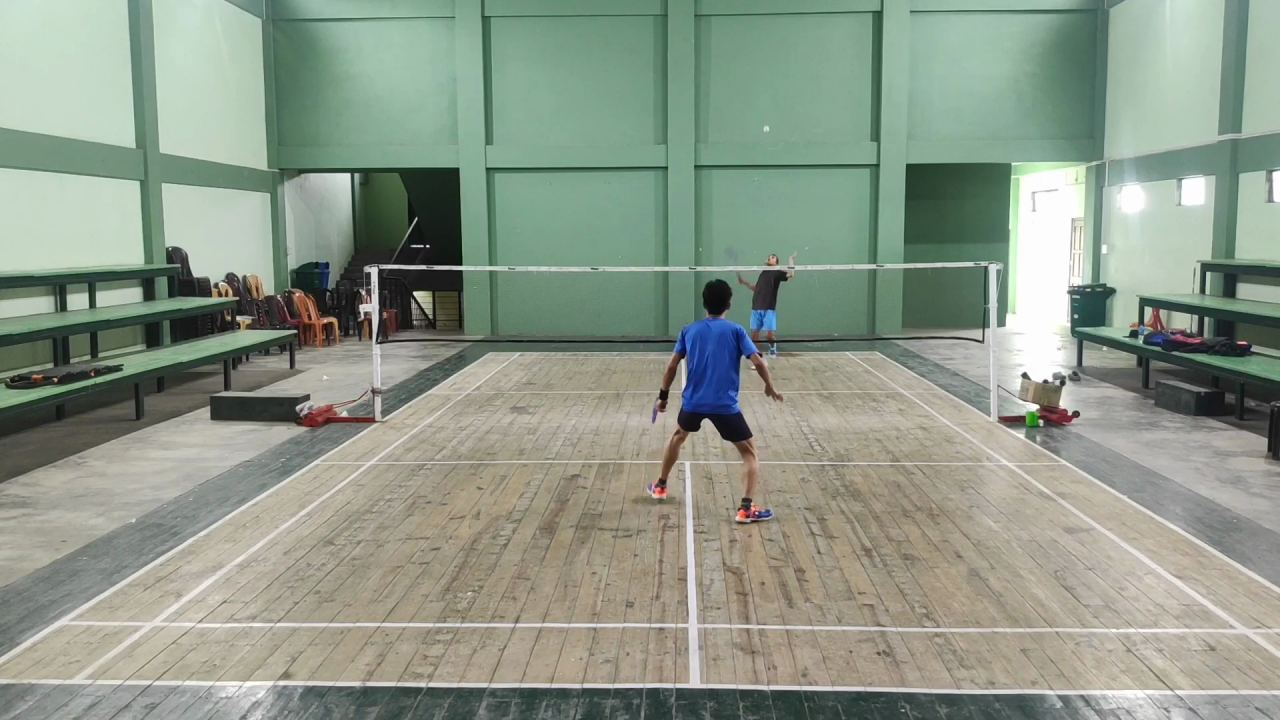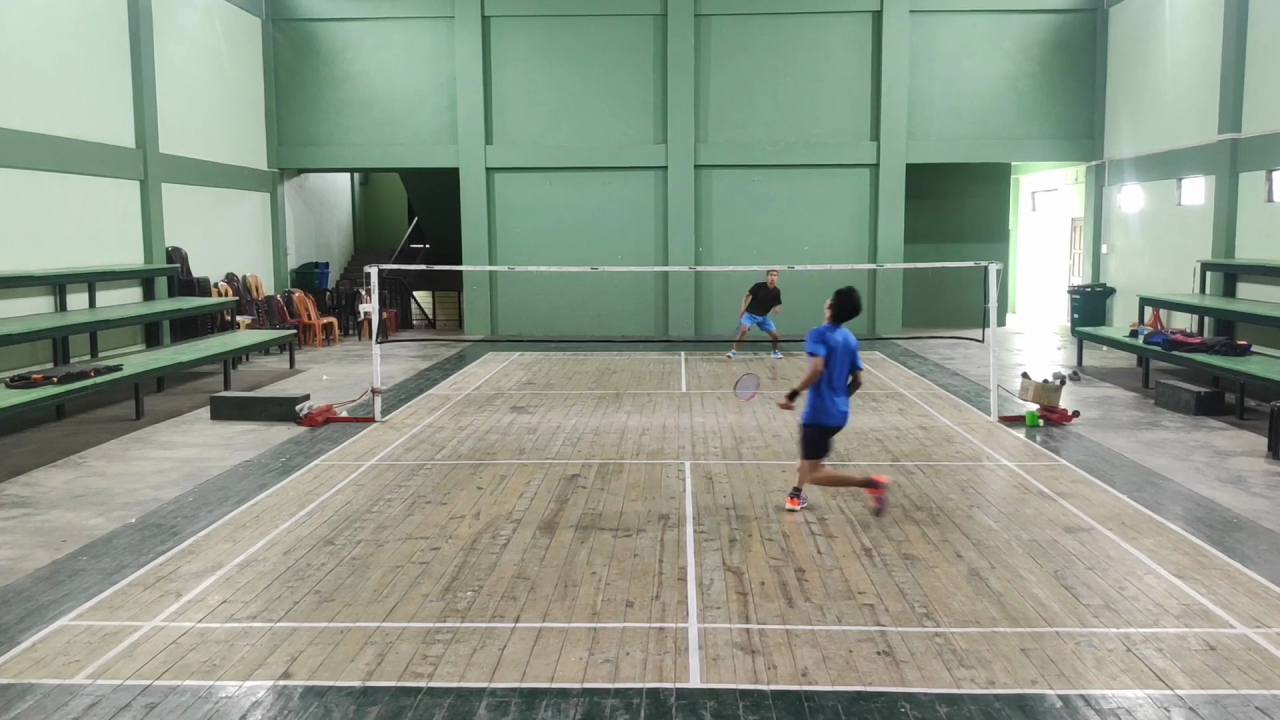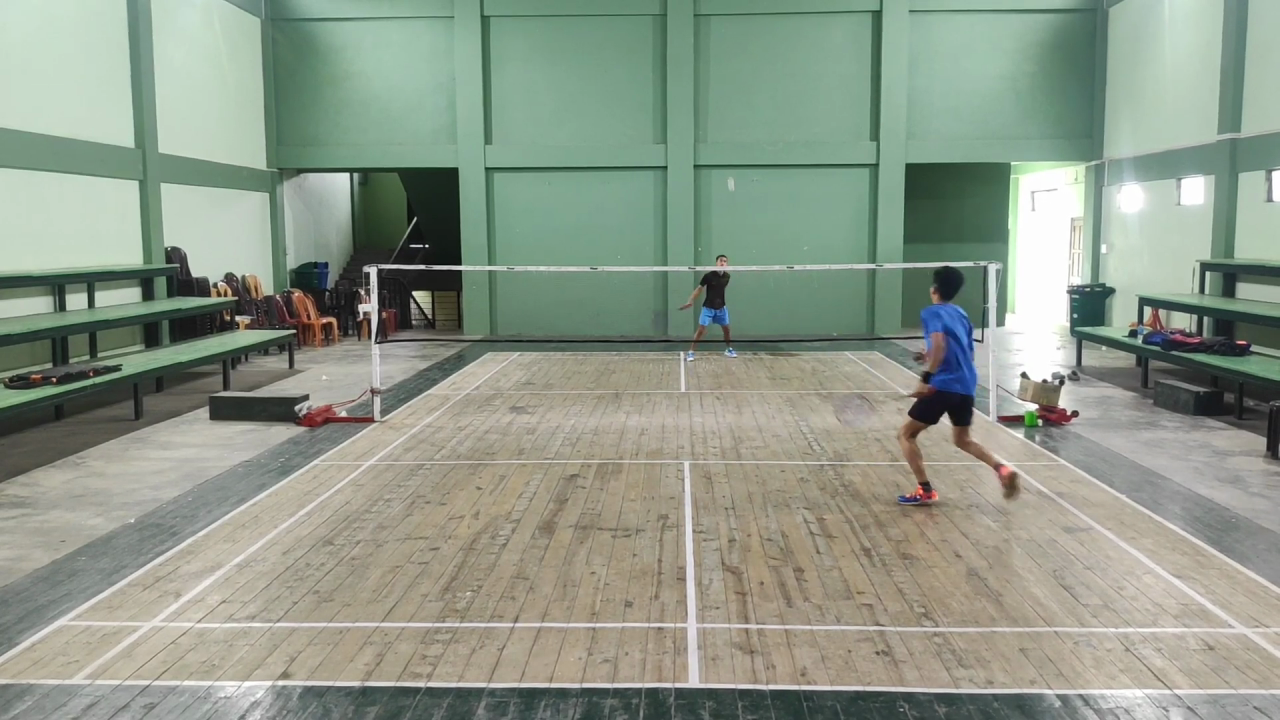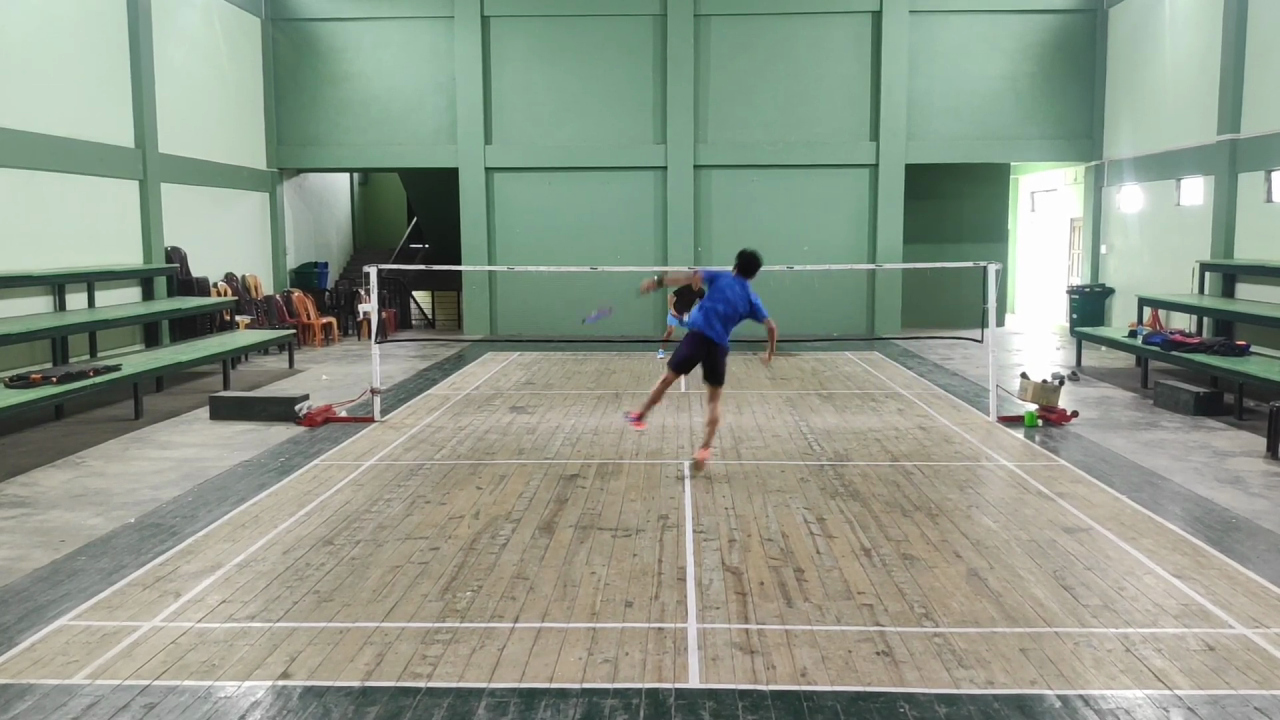
dt=1s
person 1, frame 1
left shoulder: (689, 330)
right shoulder: (735, 330)
left elbow: (672, 366)
right elbow: (757, 362)
left wrist: (663, 396)
right wrist: (770, 386)
left hip: (692, 402)
right hip: (724, 404)
left knee: (678, 436)
right knee: (749, 452)
left ankle: (660, 486)
right ankle: (746, 508)
person 1, frame 2
left shoulder: (818, 334)
right shoulder: (849, 340)
left elbow: (816, 369)
right elbow: (857, 381)
left wrist: (792, 395)
left hip: (819, 413)
right hip: (839, 412)
left knee: (814, 474)
left ankle: (873, 484)
right ankle: (796, 496)
person 1, frame 3
left shoulder: (931, 313)
right shoulder: (961, 315)
left elbow: (938, 343)
left wrist: (925, 378)
left hip: (942, 387)
right hip: (966, 388)
left knee: (906, 435)
right knee: (963, 440)
left ankle: (925, 490)
right ankle: (1002, 470)
person 1, frame 4
left shoulder: (721, 278)
right shoulder: (752, 299)
left elbow: (691, 277)
right elbow: (770, 326)
left wrist: (659, 281)
right wrist: (771, 351)
left hip: (698, 338)
right hip: (719, 347)
left knee: (666, 380)
right knee: (714, 401)
left ankle: (640, 417)
right ankle: (705, 450)
